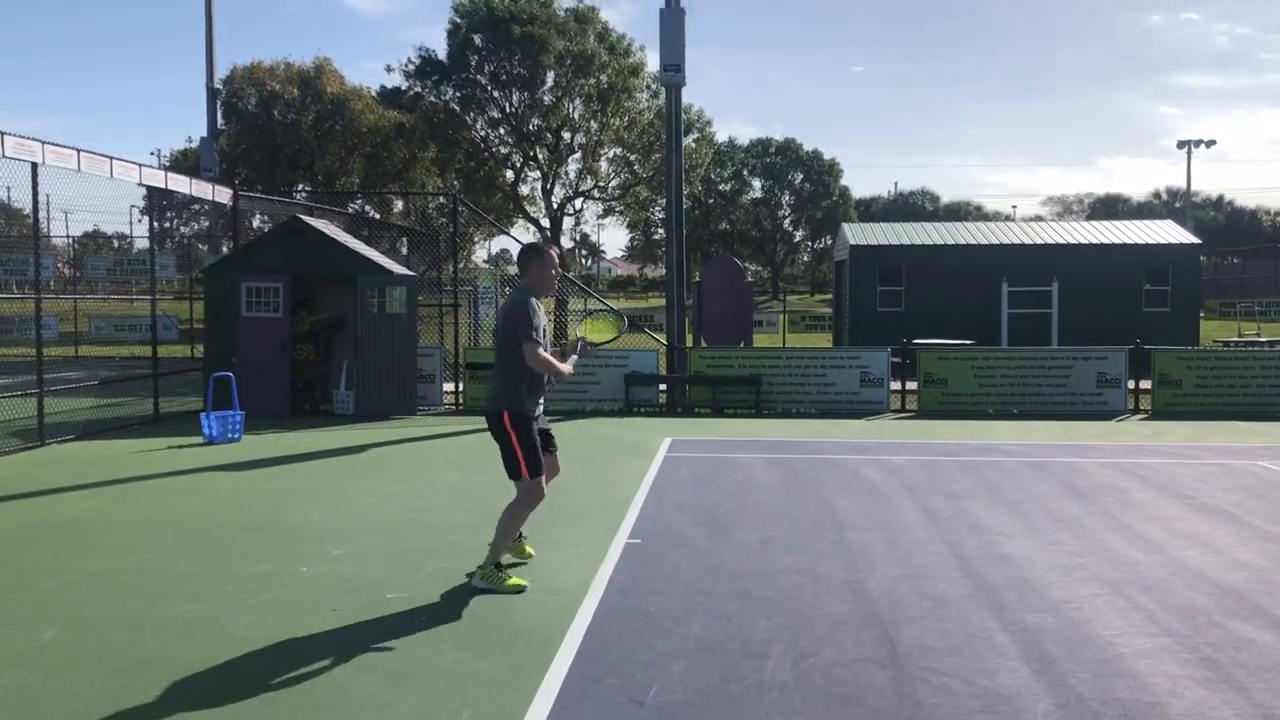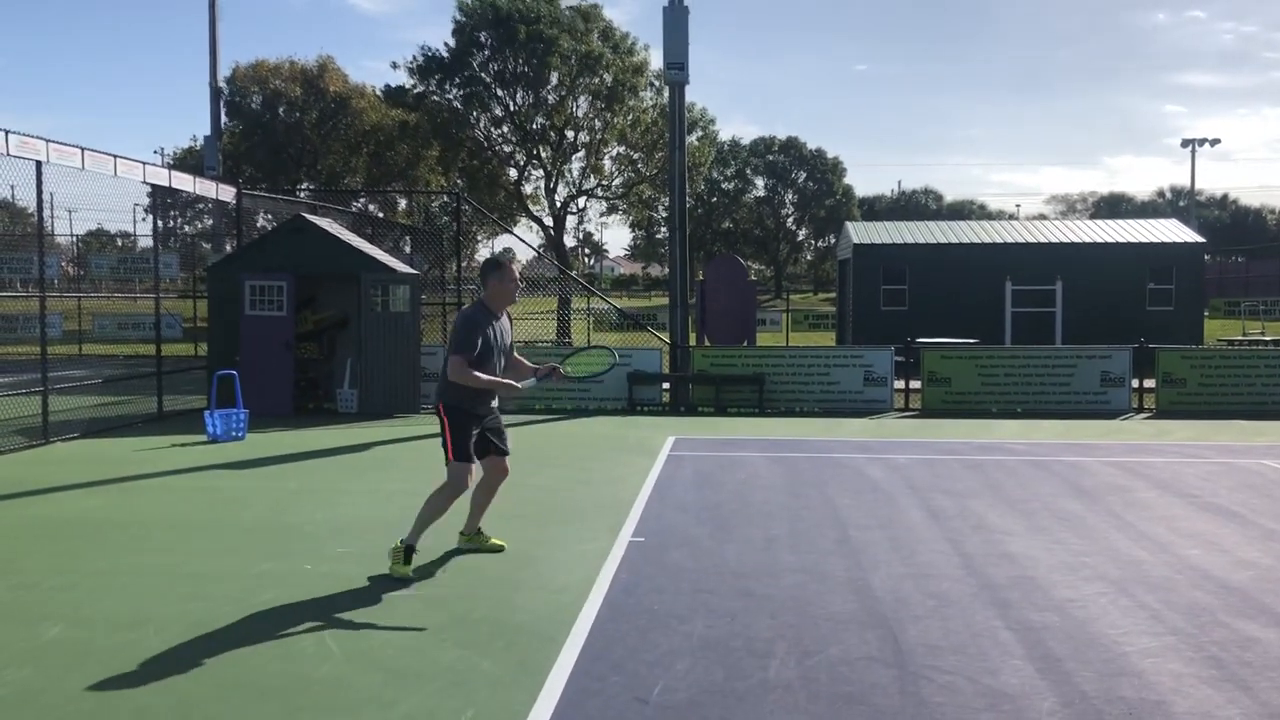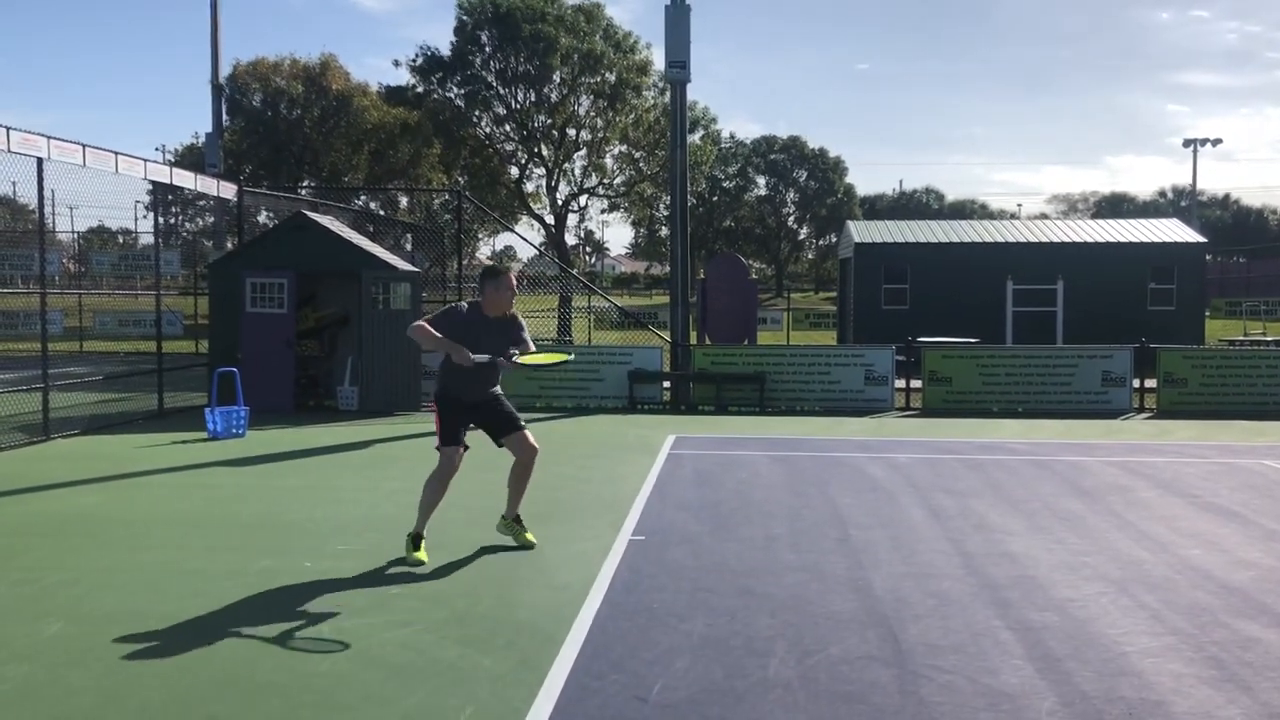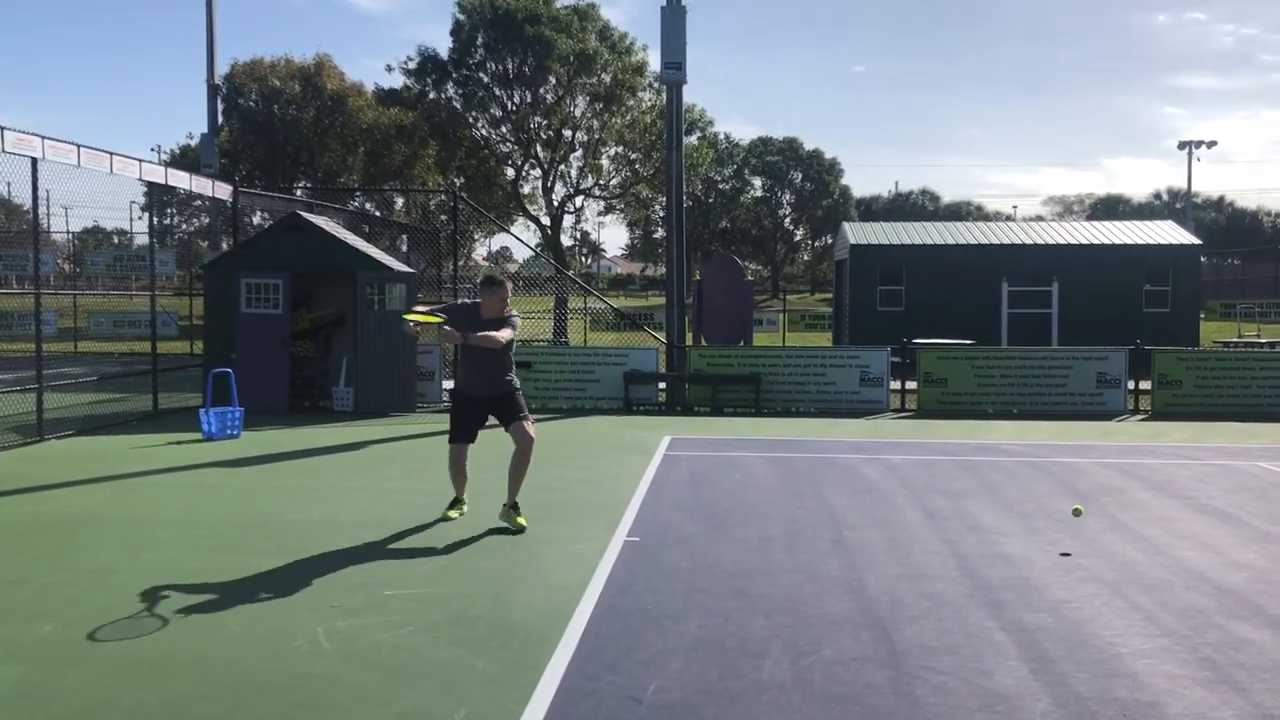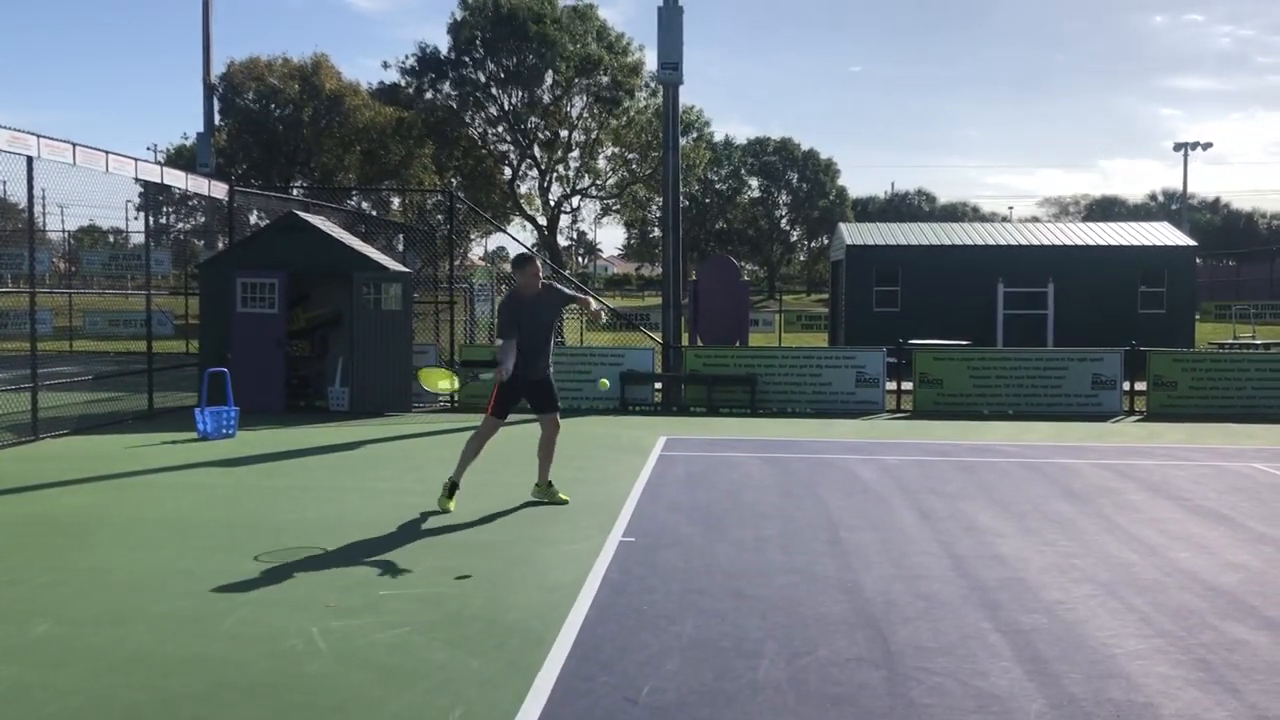
dt=0.5s
person 1, frame 1
left shoulder: (525, 304)
right shoulder: (525, 306)
right elbow: (536, 361)
left wrist: (563, 354)
right wrist: (564, 367)
left hip: (527, 408)
right hip: (511, 412)
left knee: (549, 468)
right knee: (532, 491)
left ankle: (510, 536)
right ankle: (489, 568)
person 1, frame 2
left shoulder: (503, 317)
right shoulder: (472, 319)
left elbow: (509, 357)
right elbow: (456, 372)
left wrist: (536, 370)
right wrist: (499, 384)
left hip: (485, 406)
right hip: (455, 407)
left knee: (499, 470)
right knee: (459, 482)
left ankle: (471, 532)
right ankle: (406, 546)
person 1, frame 3
left shoulder: (513, 320)
right shoulder: (460, 314)
left elbow: (531, 353)
right elbow: (415, 330)
left wrist: (519, 358)
right wrist: (451, 348)
left hip: (490, 396)
right hip: (453, 397)
left knee: (528, 450)
right knee: (449, 465)
left ankle: (511, 518)
right ankle: (416, 536)
person 1, frame 4
left shoulder: (510, 319)
right shoulder: (462, 309)
left elbow: (499, 339)
right elbow: (421, 311)
left wrist: (462, 338)
left hip: (504, 391)
right hip: (467, 393)
left knee: (526, 438)
right knee: (456, 455)
left ankle: (511, 506)
right ankle: (460, 499)
person 1, frame 5
left shoulder: (549, 290)
right shoulder: (509, 305)
left elbow: (582, 300)
right elbow: (507, 344)
left wrist: (593, 307)
right wrist: (505, 365)
left hip: (541, 373)
right hip: (514, 374)
left knee: (552, 425)
right knee: (488, 427)
left ankle: (543, 485)
right ankle: (453, 483)
